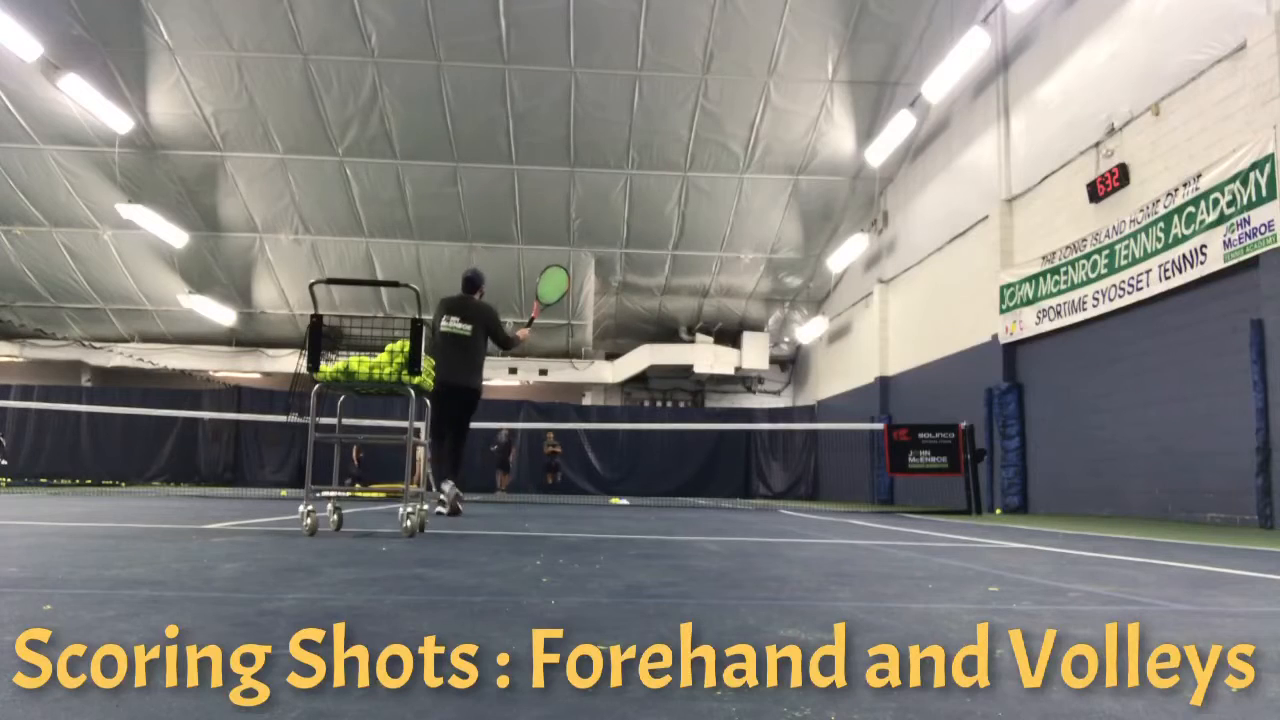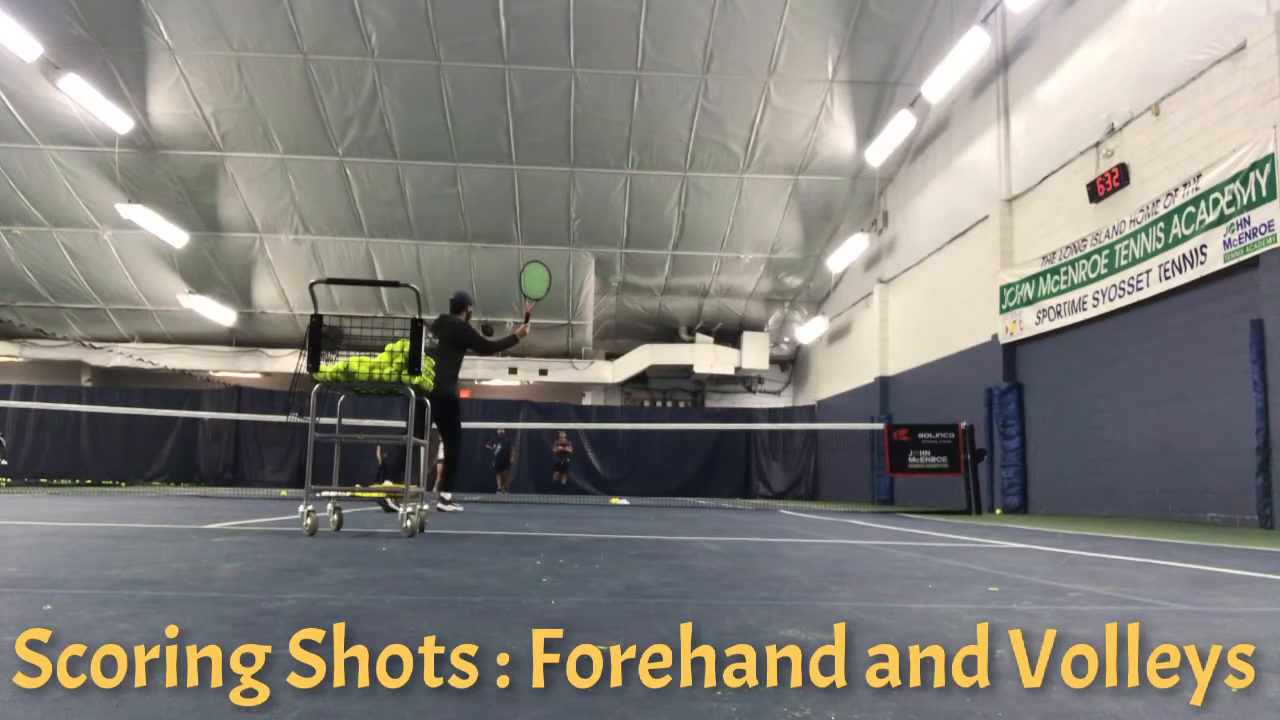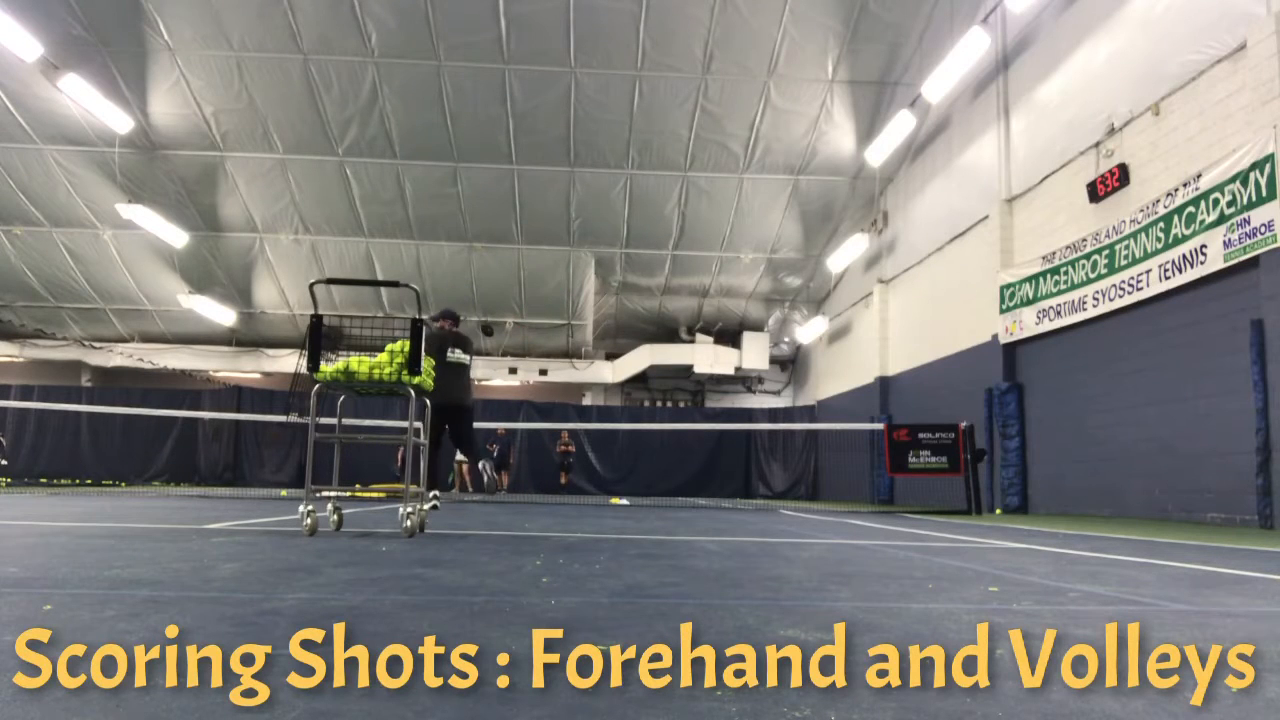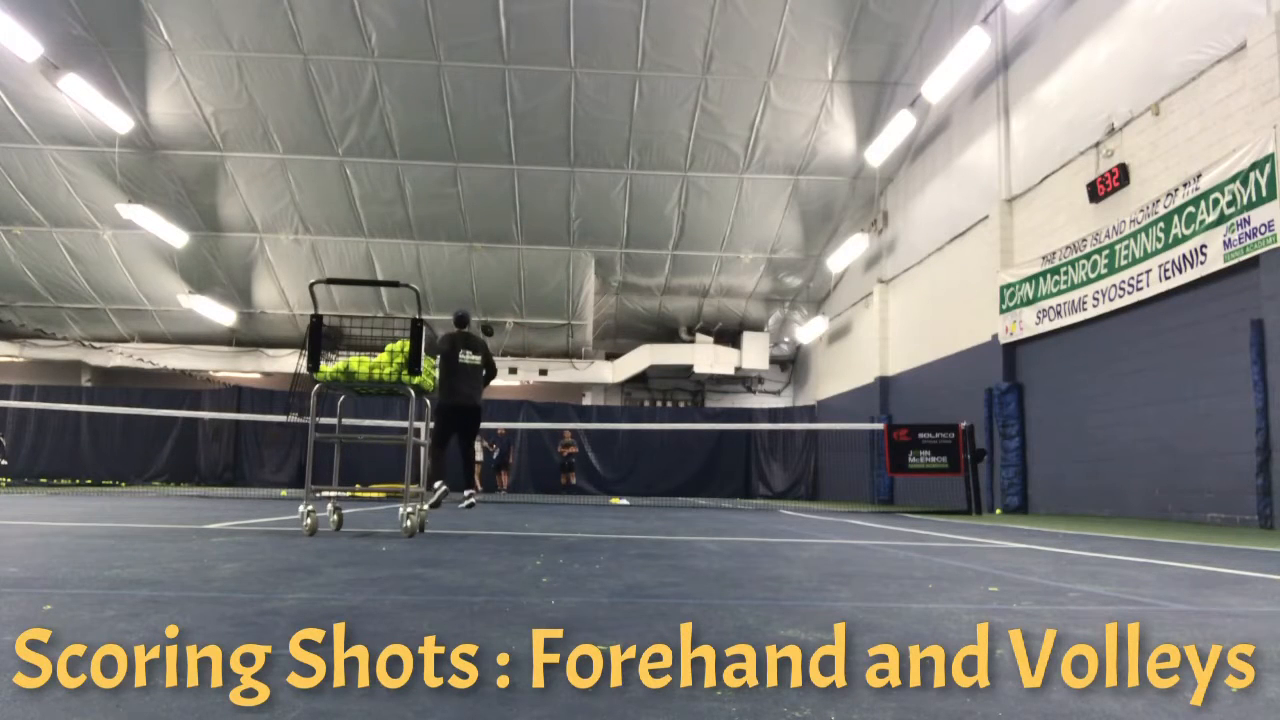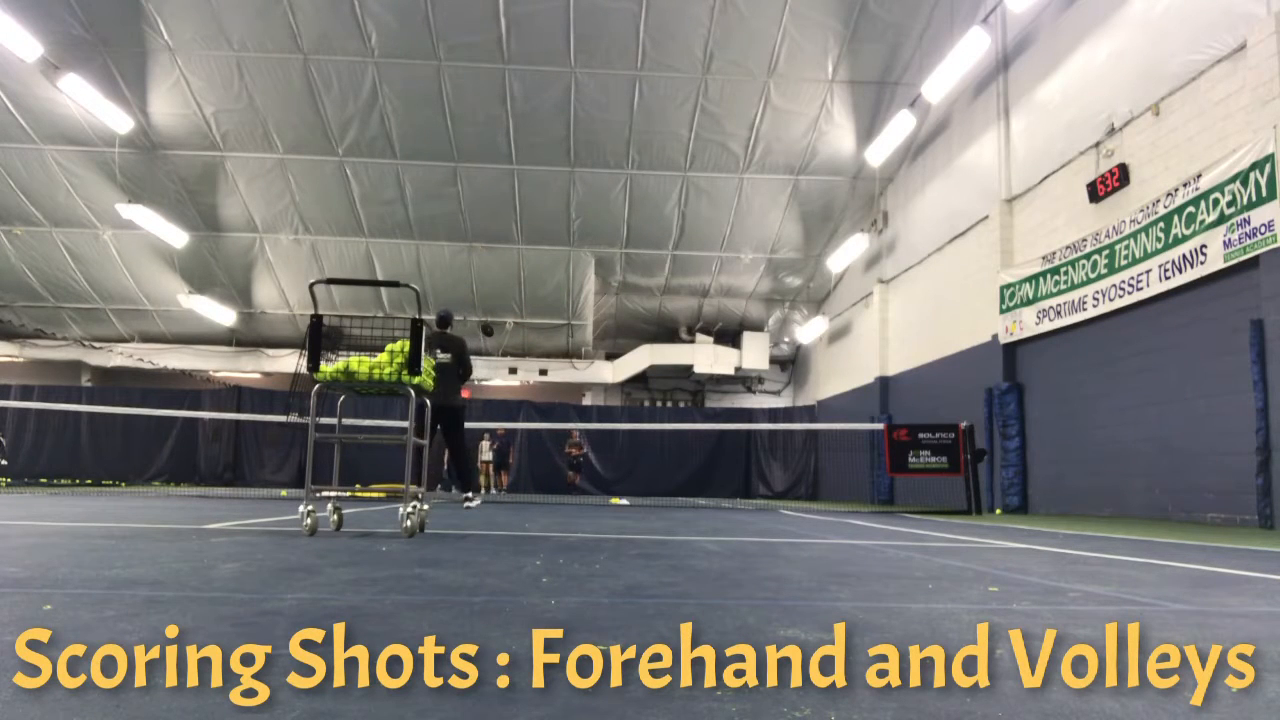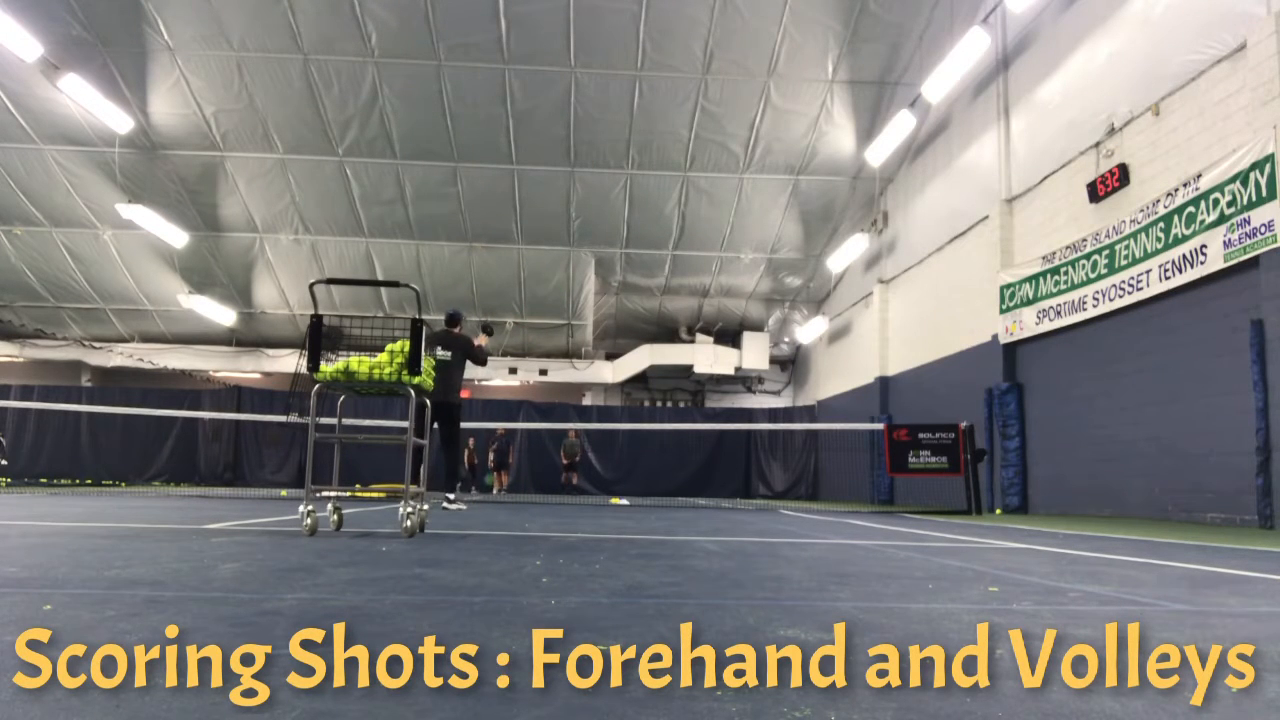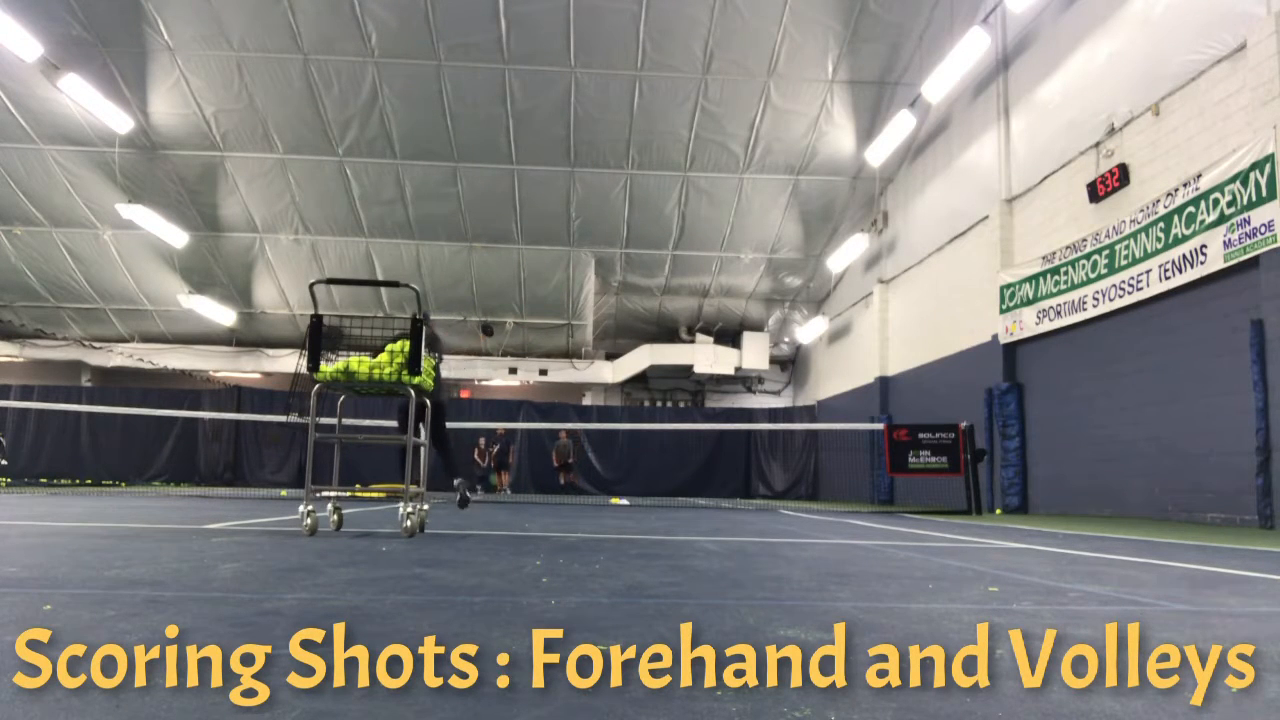
dt=0.7s
person 1, frame 1
left shoulder: (444, 305)
right shoulder: (486, 312)
right elbow: (505, 344)
right wrist: (519, 336)
left hip: (439, 381)
right hip: (468, 384)
left knee: (438, 437)
right knee: (456, 438)
left ankle: (447, 485)
right ankle: (450, 493)
person 1, frame 2
left shoulder: (436, 325)
right shoulder: (460, 328)
right elbow: (488, 348)
right wrist: (515, 336)
right hip: (444, 393)
right knee: (453, 445)
right ankle: (444, 496)
person 1, frame 3
left shoulder: (434, 338)
right shoulder: (467, 343)
left hip: (437, 401)
right hip: (462, 402)
left knee: (431, 448)
right knee: (467, 443)
left ankle: (432, 494)
right ankle: (482, 463)
person 1, frame 4
left shoulder: (449, 339)
right shoulder: (480, 343)
left elbow: (435, 354)
right elbow: (492, 371)
left hip: (450, 402)
right hip: (473, 404)
left knee: (437, 446)
right knee: (467, 448)
left ankle: (439, 484)
right ankle: (469, 493)
person 1, frame 5
left shoulder: (423, 342)
right shoulder: (458, 343)
right elbow: (467, 371)
left hip: (427, 402)
right hip: (452, 403)
right knee: (458, 449)
right ankle: (468, 495)
person 1, frame 6
left shoulder: (429, 339)
right shoulder: (463, 341)
right elbow: (482, 361)
right wrist: (480, 346)
left hip: (425, 399)
right hip: (449, 401)
left knee: (418, 446)
right knee: (451, 448)
right ankle: (449, 496)
person 1, frame 7
left shoulder: (405, 340)
right shoulder: (435, 340)
left hip: (411, 400)
right hip: (435, 400)
left knee: (406, 447)
right knee: (443, 444)
right ankle: (457, 480)
